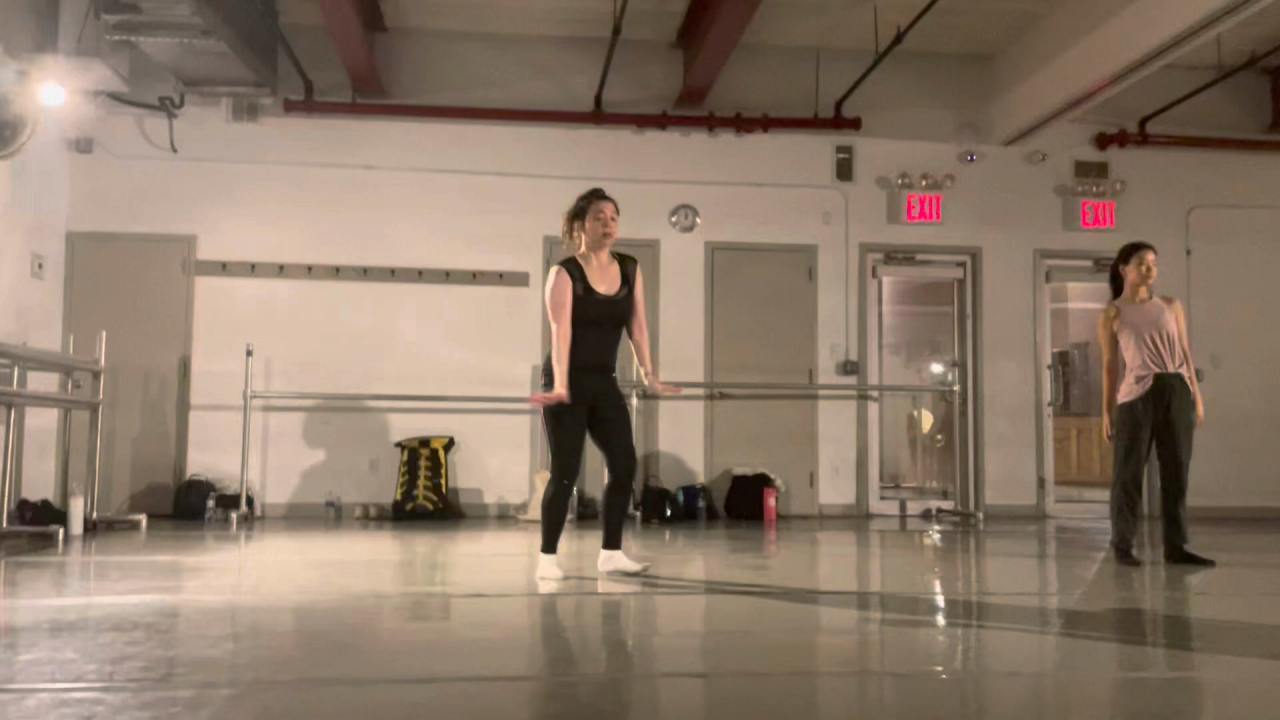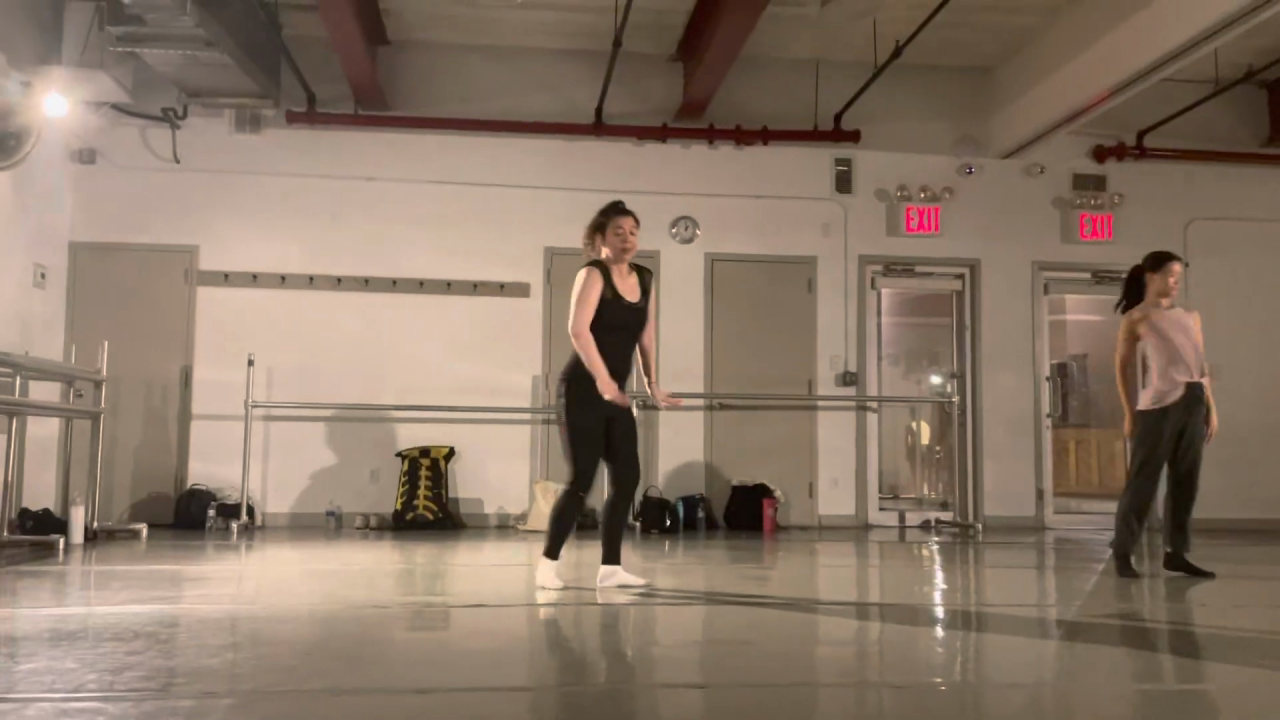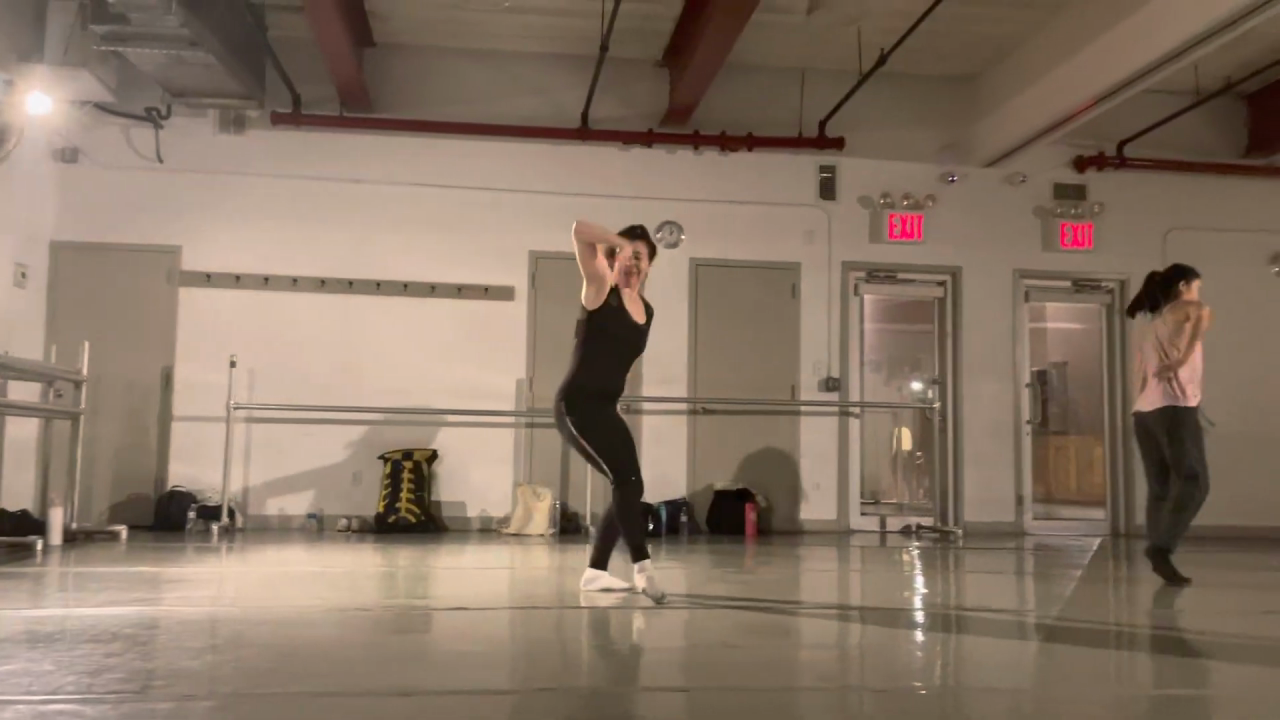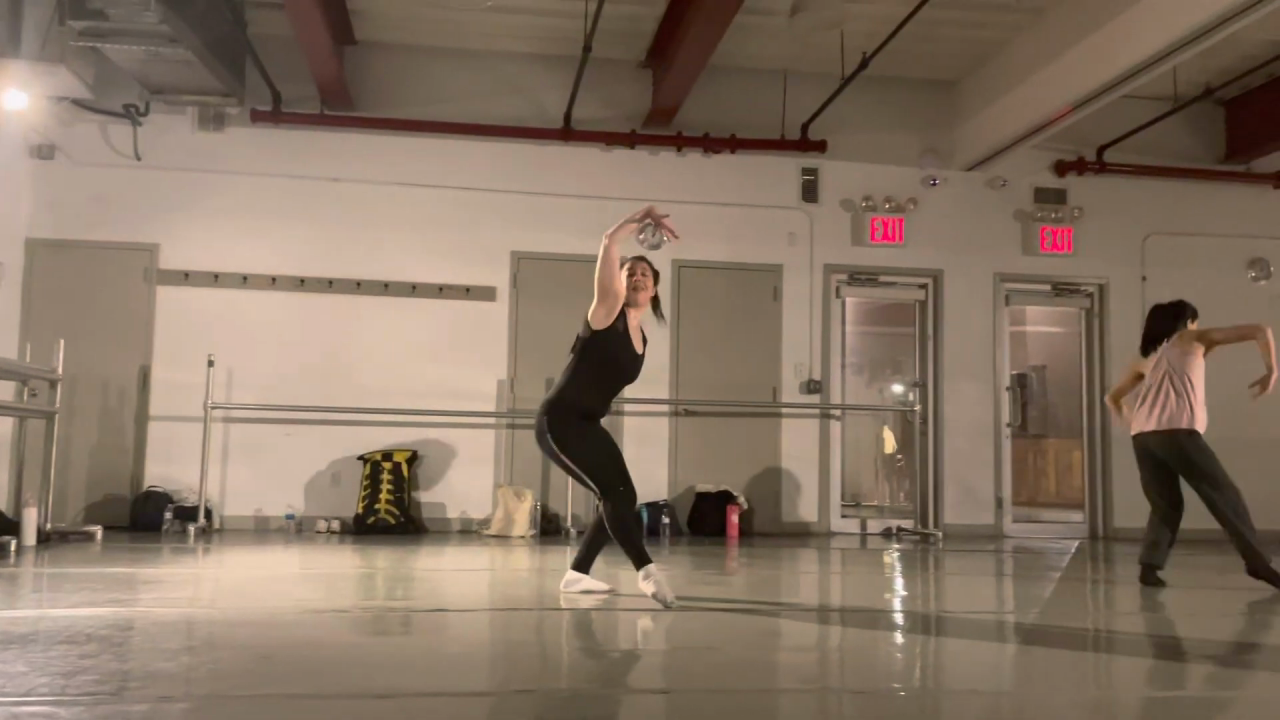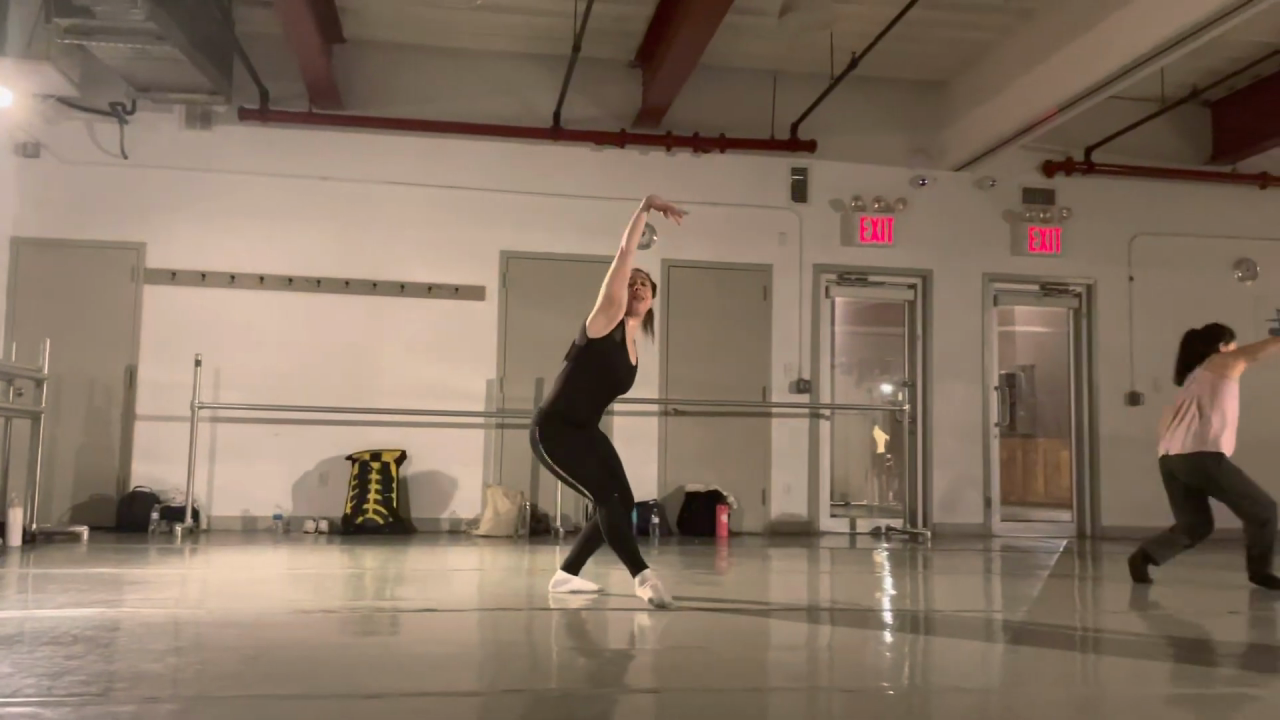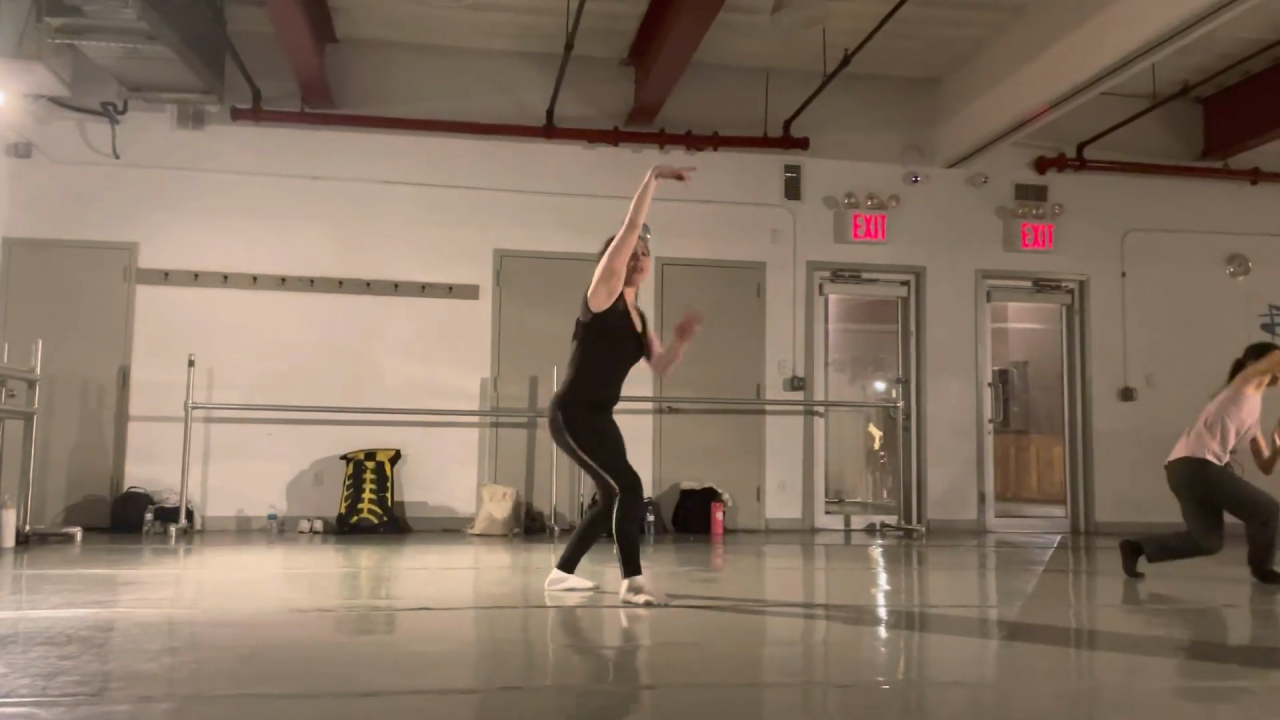
dt=0.3s
person 1, frame 1
left shoulder: (629, 269)
right shoulder: (564, 273)
left elbow: (636, 324)
right elbow: (560, 334)
left wrist: (649, 375)
right wrist: (559, 385)
left hip: (603, 382)
right hip: (567, 383)
left knee: (625, 465)
right knee: (566, 472)
left ankle: (611, 552)
right ankle: (547, 557)
person 1, frame 2
left shoulder: (645, 280)
right shoulder: (593, 274)
left elbow: (646, 335)
right elbow: (578, 329)
left wrist: (653, 386)
right wrist: (602, 379)
left hip: (613, 393)
right hip: (581, 389)
left knee: (627, 479)
right knee: (582, 481)
left ankle: (611, 568)
right ankle: (548, 561)
person 1, frame 3
left shoulder: (646, 310)
right shoulder: (601, 289)
right elbow: (580, 230)
right wrist: (617, 240)
left hip: (605, 409)
right hip: (577, 405)
left knee: (630, 486)
right knee: (627, 479)
left ankle: (596, 571)
right ankle: (643, 566)
person 1, frame 4
left shoulder: (640, 338)
right shoulder: (607, 311)
right elbow: (609, 246)
right wrist: (645, 216)
left hip: (589, 425)
right hip: (559, 422)
left knee: (623, 497)
right knee: (613, 492)
left ankle: (577, 574)
right ankle: (647, 572)
person 1, frame 5
left shoulder: (632, 345)
right shoulder: (605, 321)
right elbow: (623, 256)
right wrist: (645, 208)
left hip: (587, 434)
right hip: (554, 432)
left knee: (621, 503)
right knee: (608, 498)
left ankle: (566, 574)
right ankle: (643, 577)
person 1, frame 6
left shoulder: (638, 316)
right shoulder: (603, 294)
left elbow: (662, 363)
right elbow: (630, 227)
left wrist: (682, 337)
right wrist: (654, 176)
left hip: (600, 419)
right hip: (572, 415)
left knee: (615, 498)
right knee: (628, 487)
left ankle: (562, 572)
right ankle: (633, 581)
person 2, frame 1
left shoulder: (1171, 306)
right shoulder: (1112, 315)
left elbow: (1185, 354)
right elbow: (1111, 366)
left wrist: (1196, 396)
right wrist: (1107, 411)
left hip: (1176, 392)
right hip: (1136, 396)
left knee: (1176, 472)
right knee: (1130, 472)
left ankle: (1175, 545)
right ankle: (1123, 544)
person 2, frame 2
left shoulder: (1190, 317)
right shoulder: (1137, 318)
left elbow: (1201, 367)
right elbow: (1123, 368)
left wrist: (1211, 408)
right wrist: (1129, 413)
left hip: (1193, 404)
right hip: (1161, 405)
left knee: (1186, 481)
right knee: (1143, 480)
left ankle: (1176, 553)
right ankle: (1123, 551)
person 2, frame 3
left shoulder: (1156, 325)
right shoulder: (1185, 308)
left elbow: (1144, 372)
right elbow: (1203, 313)
right wrist: (1185, 354)
left hip: (1147, 412)
right hip: (1173, 407)
left knee: (1163, 486)
right knee: (1195, 481)
left ankle: (1162, 557)
right ankle: (1161, 546)
person 2, frame 4
left shoulder: (1146, 359)
right shoulder: (1196, 339)
left elbow: (1112, 398)
left hip: (1143, 437)
right hip: (1177, 433)
left knee: (1166, 504)
right knee: (1224, 495)
left ankle: (1149, 565)
person 2, frame 5
left shoulder: (1189, 383)
right shoulder: (1226, 360)
left elbow: (1164, 429)
left hip: (1170, 459)
right hip: (1202, 456)
left knee: (1196, 525)
left ankle: (1144, 556)
person 2, frame 6
left shoulder: (1252, 414)
right shoulder: (1250, 380)
left hip: (1183, 467)
right hip: (1195, 464)
left knee: (1208, 540)
left ankle: (1137, 547)
